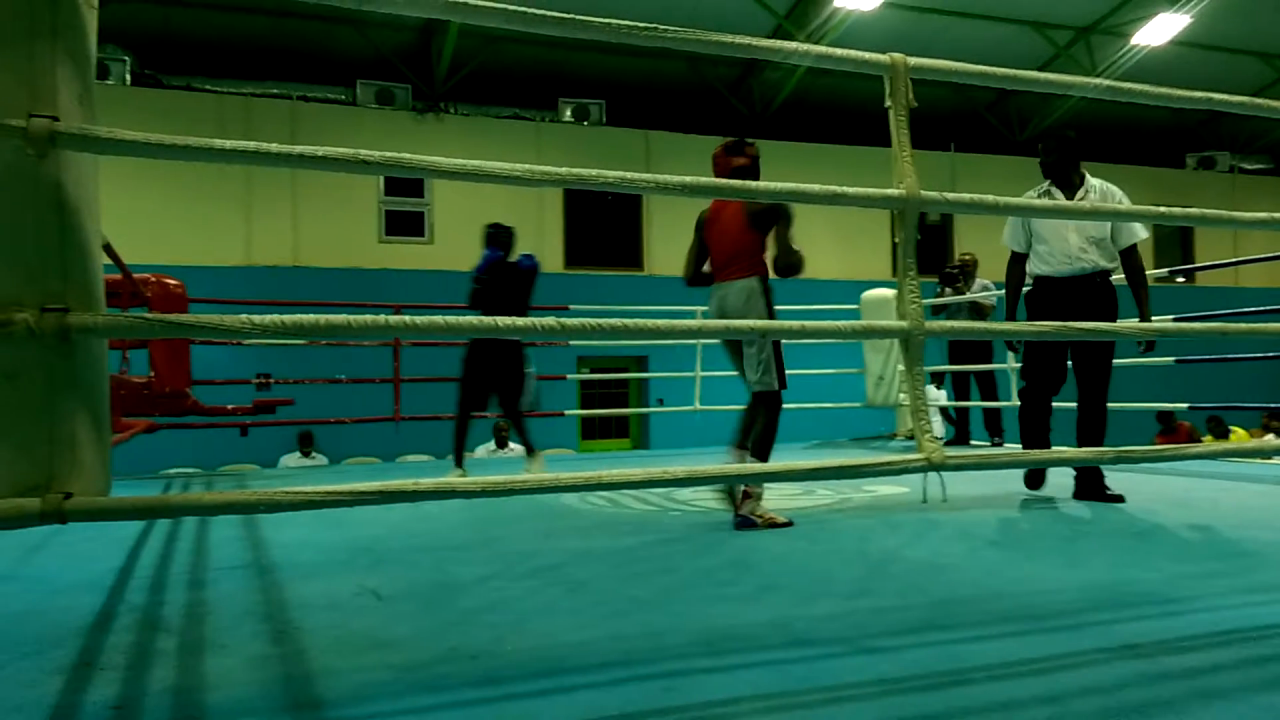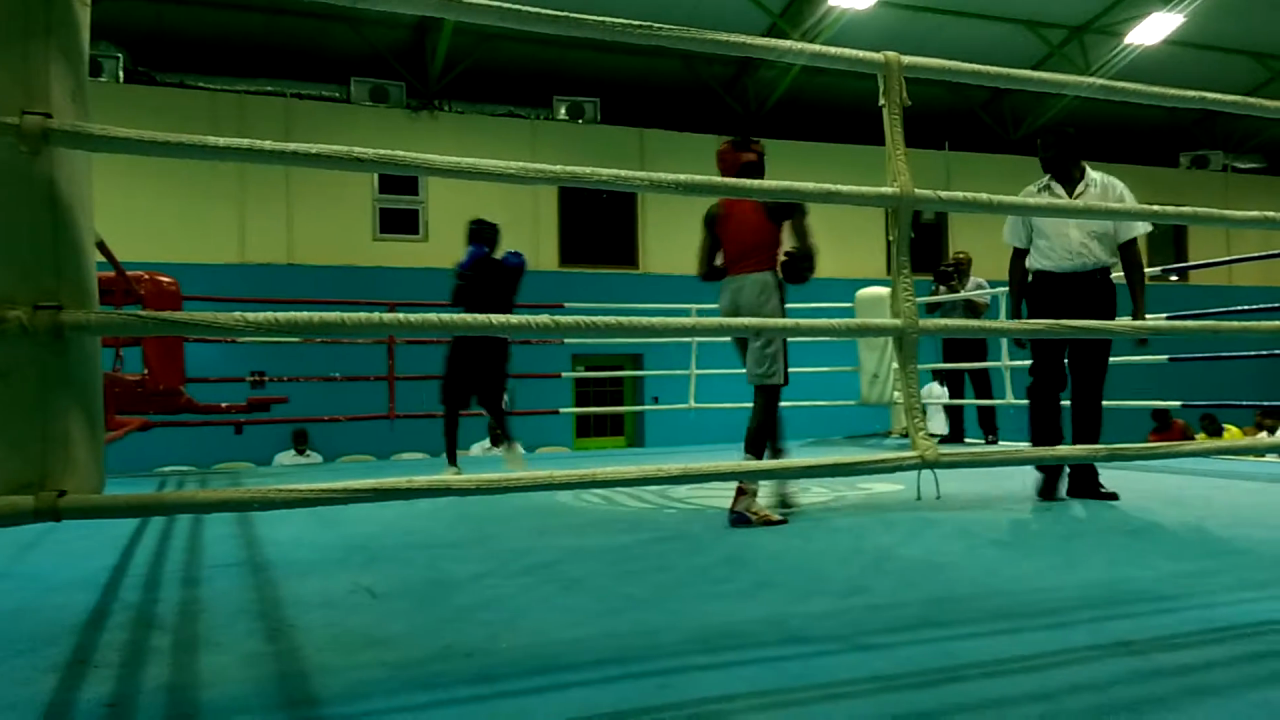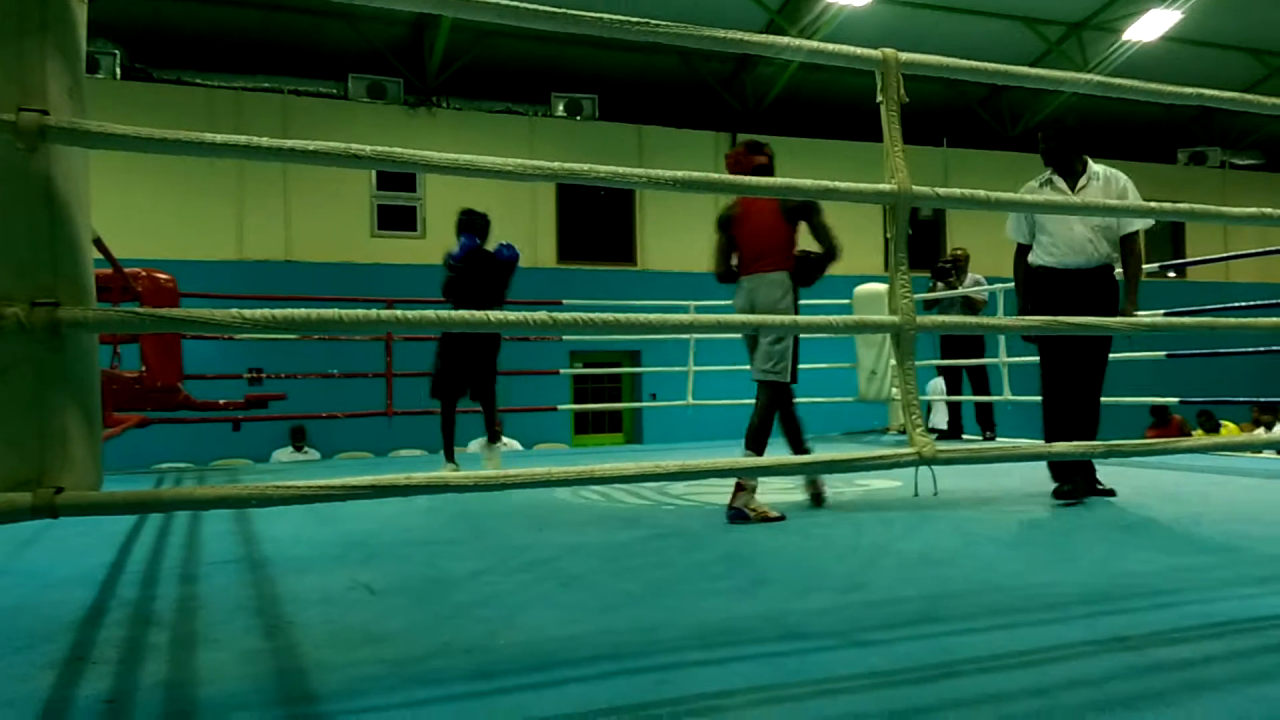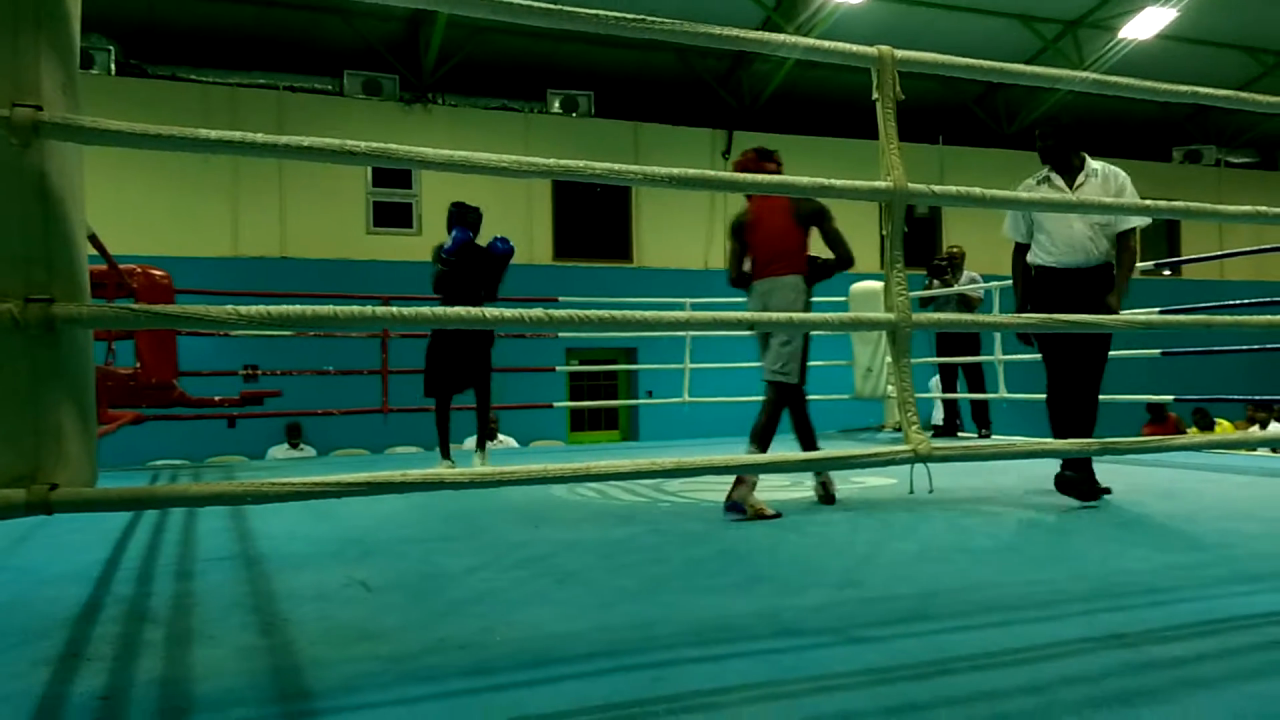
dt=0.1s
person 1, frame 1
left shoulder: (707, 214)
right shoulder: (768, 205)
left elbow: (692, 277)
right elbow: (790, 262)
right wrist: (792, 265)
left hip: (719, 302)
right hip: (750, 297)
left knee: (760, 394)
right knee: (770, 399)
right ankle: (747, 503)
person 1, frame 2
left shoulder: (716, 210)
right shoulder: (782, 200)
left elbow: (706, 272)
right elbow: (805, 255)
right wrist: (799, 266)
left hip: (730, 296)
right hip: (762, 290)
left knee: (766, 389)
right knee: (767, 393)
left ankle: (776, 478)
right ankle: (744, 500)
person 1, frame 3
left shoulder: (730, 212)
right shoulder: (795, 202)
left elbow: (722, 272)
right elbow: (831, 251)
right wrist: (810, 265)
left hip: (745, 296)
right hip: (777, 292)
left knee: (779, 389)
right knee: (771, 391)
left ankle: (811, 478)
right ankle: (742, 494)
person 1, frame 4
left shoulder: (743, 219)
right shoulder: (807, 207)
left elbow: (735, 277)
right elbow: (845, 259)
right wrist: (817, 267)
left hip: (759, 298)
right hip: (790, 294)
left knee: (793, 390)
right knee: (778, 391)
left ankle: (821, 477)
right ankle: (742, 488)
person 2, frame 1
left shoulder: (1109, 196)
right shoulder: (1030, 204)
left elbow: (1130, 258)
right elbow: (1018, 261)
left wrist: (1145, 315)
right wrist: (1009, 317)
left hip: (1096, 296)
right hip: (1047, 297)
left knee: (1093, 390)
right knee: (1039, 383)
left ankle: (1088, 478)
person 2, frame 2
left shoulder: (1111, 190)
right shoulder: (1031, 198)
left elbow: (1130, 251)
right elbow: (1019, 257)
left wrist: (1139, 309)
right wrist: (1014, 313)
left hip: (1095, 291)
right hip: (1047, 292)
left knee: (1089, 387)
right knee: (1047, 380)
left ankle: (1083, 476)
right ankle: (1049, 465)
person 2, frame 3
left shoulder: (1114, 183)
right shoulder: (1033, 193)
left elbow: (1131, 245)
right elbow: (1023, 252)
left wrist: (1130, 300)
right wrist: (1022, 307)
left hip: (1098, 287)
right hip: (1051, 288)
left knee: (1089, 383)
right knee: (1059, 377)
left ankle: (1081, 466)
right ankle: (1064, 466)
person 2, frame 4
left shoulder: (1113, 180)
right shoulder: (1030, 190)
left elbow: (1127, 242)
right elbow: (1021, 251)
left wrist: (1117, 293)
right wrist: (1021, 308)
left hip: (1097, 285)
right hip: (1051, 287)
left knee: (1087, 382)
right knee: (1063, 376)
left ankle: (1079, 464)
right ankle: (1073, 467)
person 3, frame 1
left shoulder: (517, 271)
right shoulder: (482, 269)
left elbow: (522, 312)
right elbow: (472, 304)
left wrist: (527, 286)
right wrist: (481, 278)
left hip: (509, 341)
right hip: (483, 339)
left knee: (512, 407)
right knee: (465, 405)
left ankle: (532, 455)
right ankle: (458, 466)
person 3, frame 2
left shoulder: (501, 268)
right shoulder: (465, 265)
left elbow: (506, 310)
right elbow: (456, 302)
left wrist: (512, 283)
right wrist: (465, 274)
left hip: (493, 338)
right hip: (465, 336)
left knee: (492, 403)
right knee: (452, 403)
left ankle: (508, 443)
right ankle: (452, 464)
person 3, frame 3
left shoulder: (492, 259)
right shoulder: (452, 256)
left elbow: (498, 301)
right elbow: (446, 293)
left wrist: (504, 275)
right wrist: (457, 264)
left hip: (485, 328)
right hip: (456, 328)
left knee: (485, 392)
right knee: (448, 397)
left ankle: (492, 443)
right ankle: (450, 460)
person 3, frame 4
left shoulder: (483, 253)
right shoulder: (441, 250)
left elbow: (490, 296)
right elbow: (437, 287)
left wrist: (498, 269)
right wrist: (448, 257)
left knee: (482, 385)
right knee: (442, 394)
left ankle: (481, 449)
right ankle: (446, 457)
person 4, frame 1
left shoulder: (985, 285)
right shoulder: (949, 288)
left elbow: (987, 310)
right elbow: (935, 311)
left wrist: (965, 293)
right wrist: (943, 288)
left hip: (979, 341)
right hip: (956, 343)
left knee: (987, 389)
right knee: (959, 391)
left ankle: (996, 434)
right ankle: (961, 433)
person 4, frame 2
left shoulder: (979, 284)
right shoulder: (943, 286)
left elbow: (981, 308)
right elbow: (929, 309)
left wrist: (960, 291)
right wrist: (937, 286)
left hip: (973, 339)
right hip: (951, 341)
left knee: (982, 388)
right knee: (954, 389)
left ankle: (990, 432)
right ankle: (956, 431)
person 4, frame 3
left shoulder: (977, 280)
right shoulder: (941, 282)
left elbow: (979, 305)
right elbow: (927, 306)
left wrist: (957, 287)
right wrist: (935, 282)
left hip: (971, 336)
right hip: (948, 337)
left knee: (979, 384)
right knee: (952, 385)
left ankle: (988, 428)
right ankle: (954, 427)
person 4, frame 4
left shoulder: (973, 278)
right shoulder: (937, 280)
left elbow: (974, 303)
right elbow: (923, 304)
left wrist: (953, 285)
right wrist: (931, 280)
left hip: (966, 334)
right hip: (944, 335)
left knee: (975, 382)
right knee: (947, 382)
left ankle: (983, 425)
right ankle: (950, 424)
